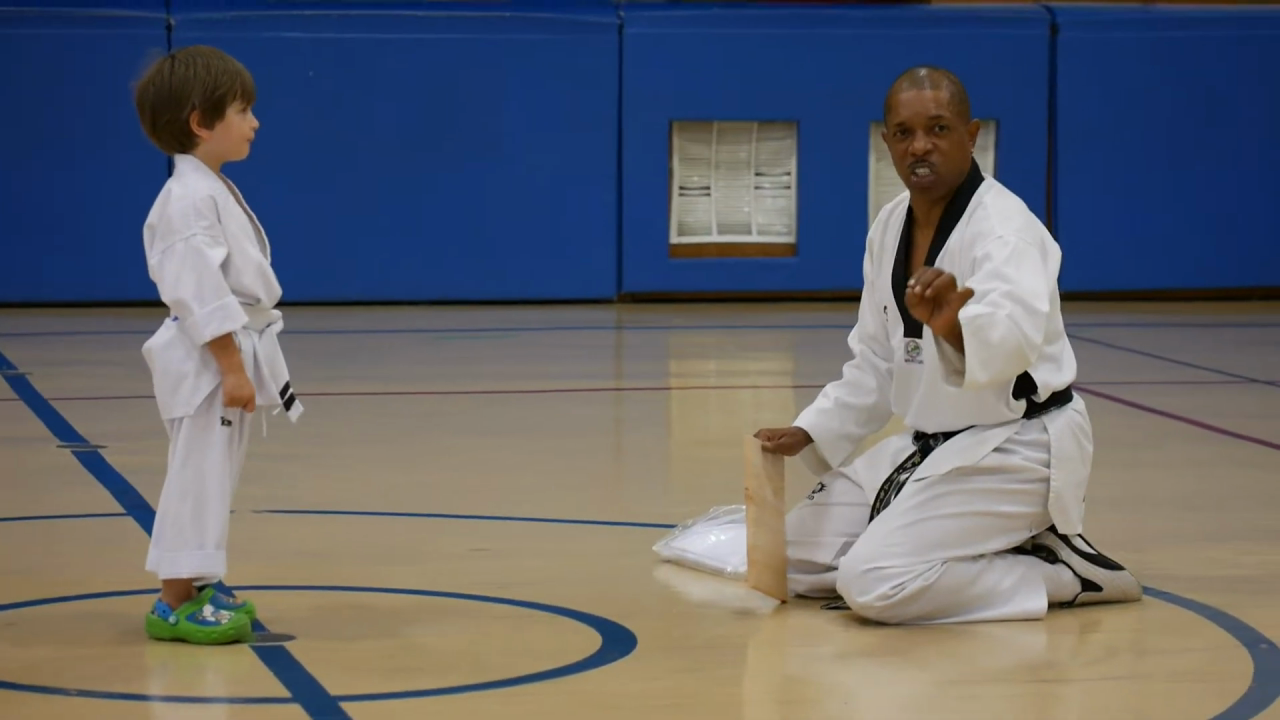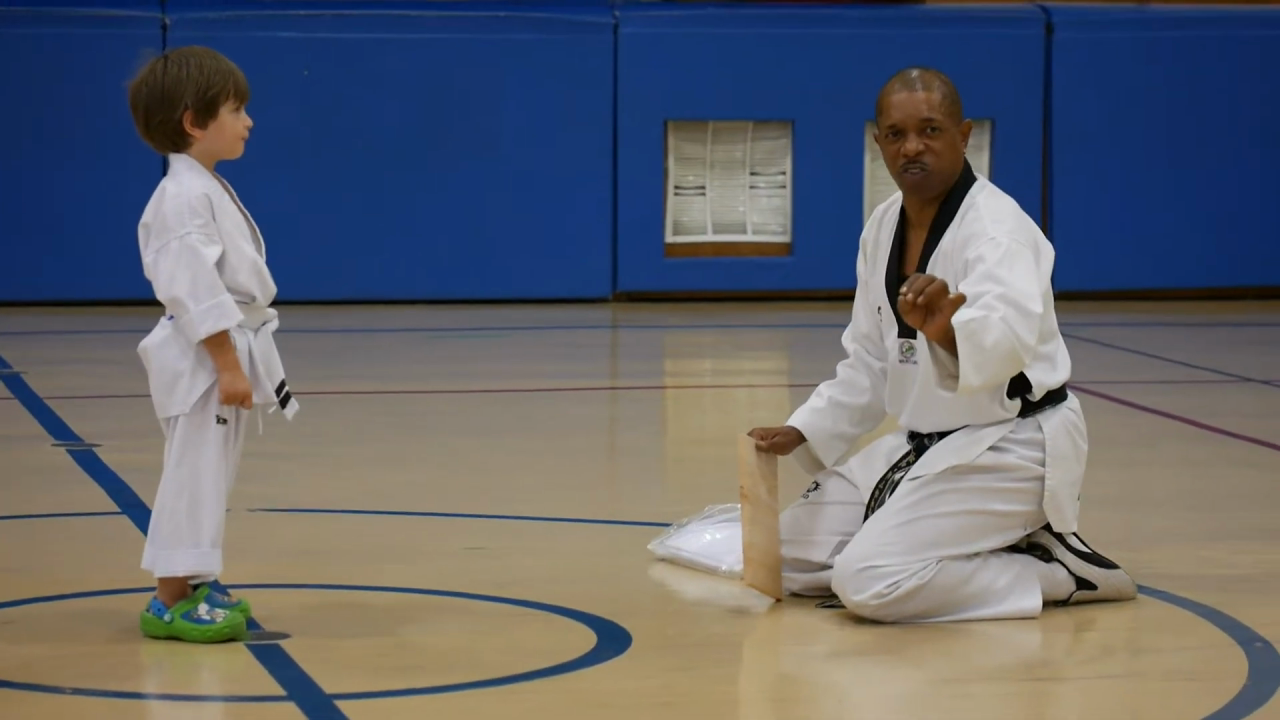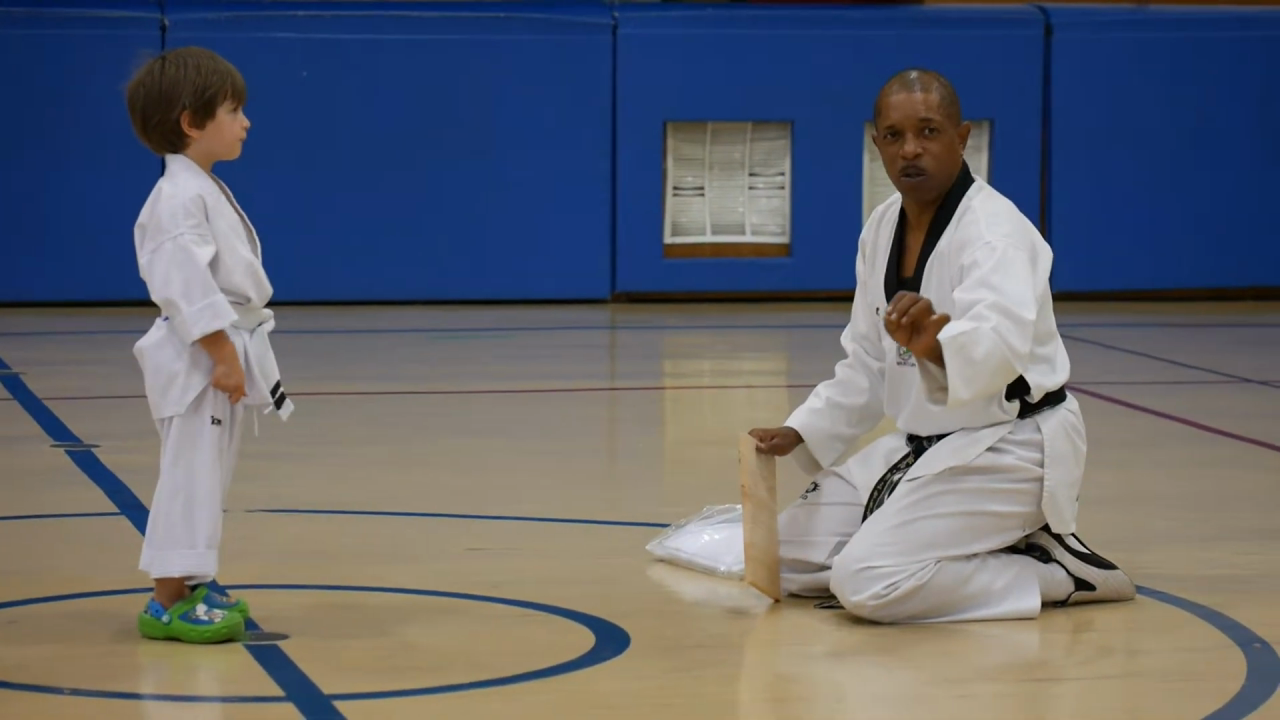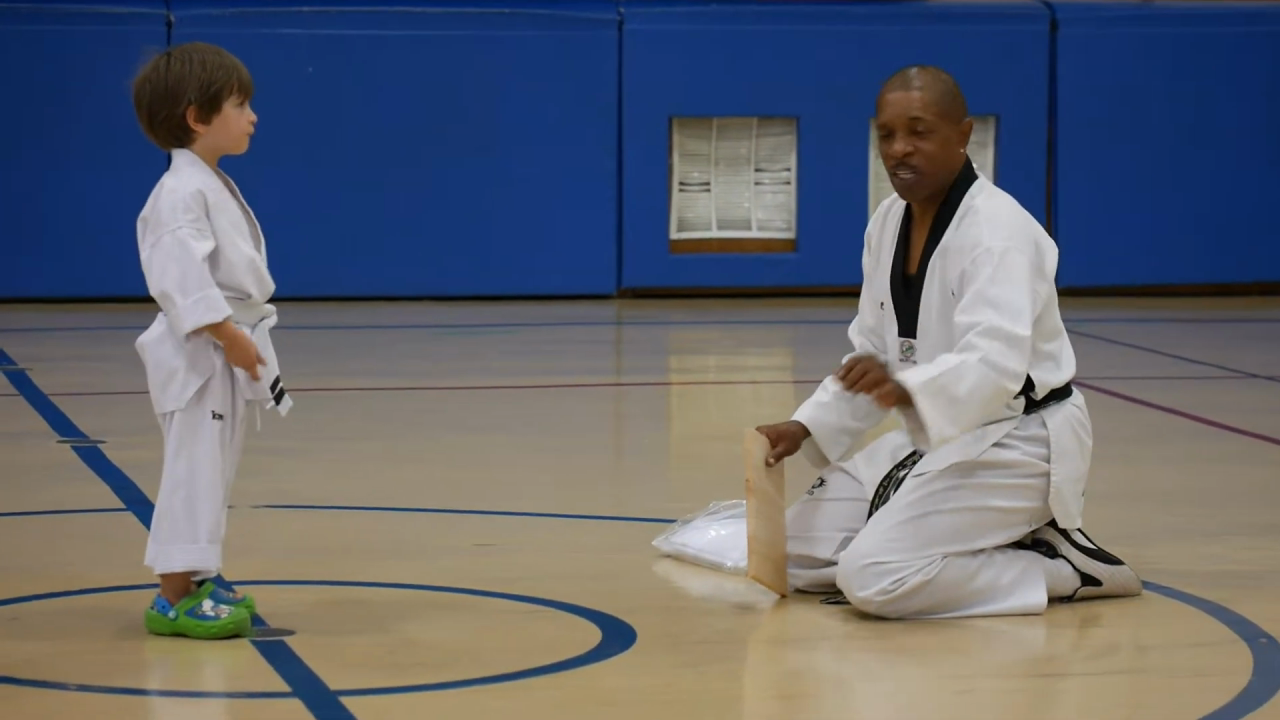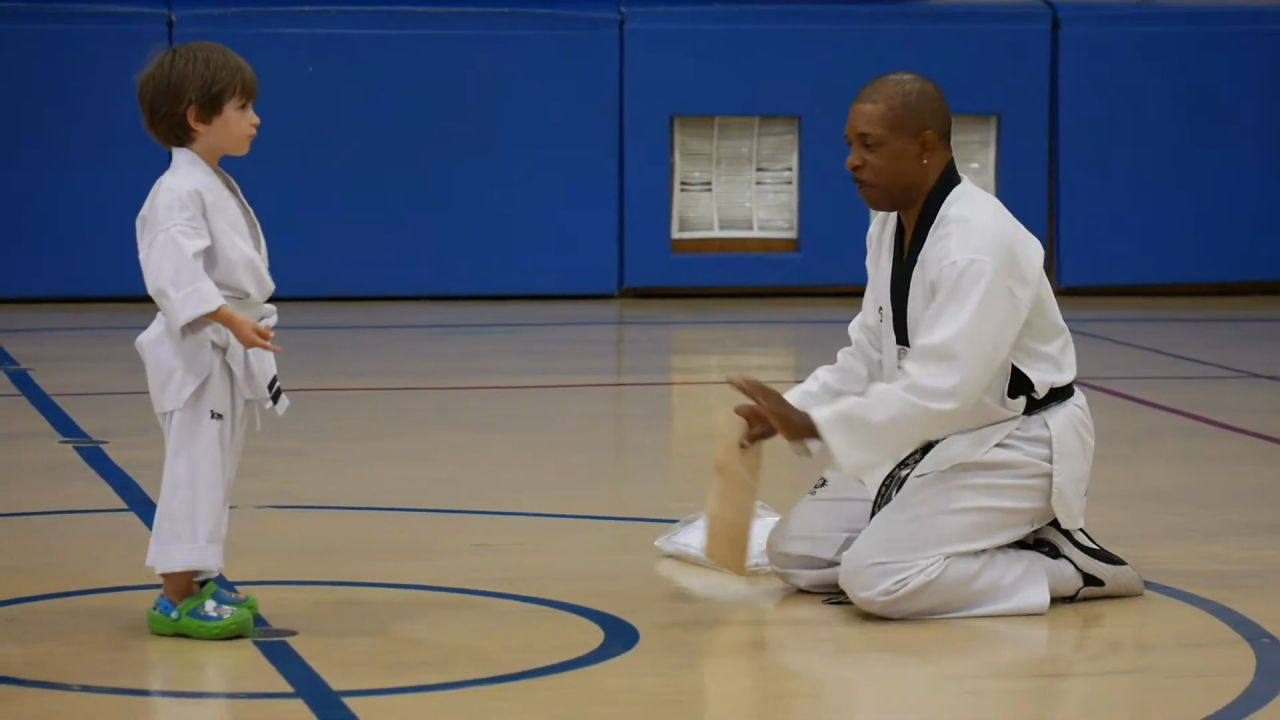
dt=0.3s
person 1, frame 1
left shoulder: (215, 190)
right shoulder: (190, 198)
right elbow: (200, 294)
right wrist: (232, 368)
left hip: (231, 358)
right hip: (208, 360)
left knee: (214, 476)
right knee: (197, 476)
left ankle: (199, 587)
right ankle: (175, 603)
person 1, frame 2
left shoulder: (209, 190)
right shoulder: (184, 197)
right elbow: (195, 292)
right wrist: (228, 364)
left hip: (226, 356)
right hip: (204, 358)
left knee: (212, 473)
right knee: (194, 474)
left ankle: (194, 584)
right ankle: (170, 600)
person 1, frame 3
left shoulder: (207, 191)
right shoulder: (180, 198)
right elbow: (187, 289)
left wrist: (234, 355)
right wrist: (223, 357)
left hip: (222, 356)
right hip: (198, 359)
left knee: (208, 474)
right knee: (190, 474)
left ankle: (192, 586)
right ankle: (167, 602)
person 1, frame 4
left shoulder: (214, 186)
right shoulder: (183, 192)
right elbow: (181, 279)
left wrist: (239, 339)
right wrist: (230, 337)
left hip: (224, 349)
right hip: (200, 353)
left knee: (214, 468)
right knee: (194, 470)
left ankle: (197, 581)
right ankle: (174, 598)
person 1, frame 5
left shoulder: (217, 185)
right shoulder: (181, 190)
right elbow: (173, 271)
left wrist: (242, 328)
right wrist: (229, 321)
left hip: (227, 351)
right hip: (199, 351)
left knee: (214, 469)
right knee: (195, 469)
left ankle: (198, 580)
right ankle: (177, 598)
person 2, frame 1
left shoulder: (1004, 227)
right shoulder: (890, 225)
left elbow: (1013, 336)
right elbow: (875, 363)
left wrist: (953, 322)
right wrist: (807, 433)
left hip: (1016, 448)
right hip: (930, 443)
left knee: (873, 585)
right knee: (798, 558)
left ankle: (1060, 571)
right ankle: (1002, 551)
person 2, frame 2
left shoulder: (997, 228)
right shoulder: (883, 226)
left elbow: (1008, 339)
right elbow: (869, 363)
left wrist: (946, 330)
right wrist: (800, 432)
left hip: (1010, 447)
right hip: (925, 441)
left knee: (869, 583)
right knee: (793, 557)
left ankle: (1056, 569)
right ankle: (996, 548)
person 2, frame 3
left shoulder: (995, 231)
right shoulder: (883, 227)
left elbow: (999, 345)
right elbow: (867, 362)
left wrist: (932, 342)
right wrist: (799, 432)
left hip: (1009, 448)
right hip: (925, 442)
left knee: (866, 584)
right knee: (790, 557)
left ankle: (1054, 570)
right ankle: (1000, 549)
person 2, frame 4
left shoulder: (999, 232)
right shoulder: (888, 221)
left elbow: (994, 365)
right elbow: (874, 352)
left wrist: (902, 391)
right wrist: (807, 427)
left hip: (1014, 443)
right hip: (934, 437)
left knee: (872, 579)
right knee: (797, 552)
left ankle: (1059, 566)
right ankle: (1005, 545)
person 2, frame 5
left shoulder: (979, 242)
right shoulder: (891, 226)
left elbow: (937, 387)
right elbow: (871, 353)
left wrist: (813, 423)
right wrist: (790, 410)
left hip: (1014, 446)
right hip: (938, 442)
left knee: (874, 581)
right knee: (796, 554)
left ankle: (1064, 566)
right ankle: (1008, 546)
